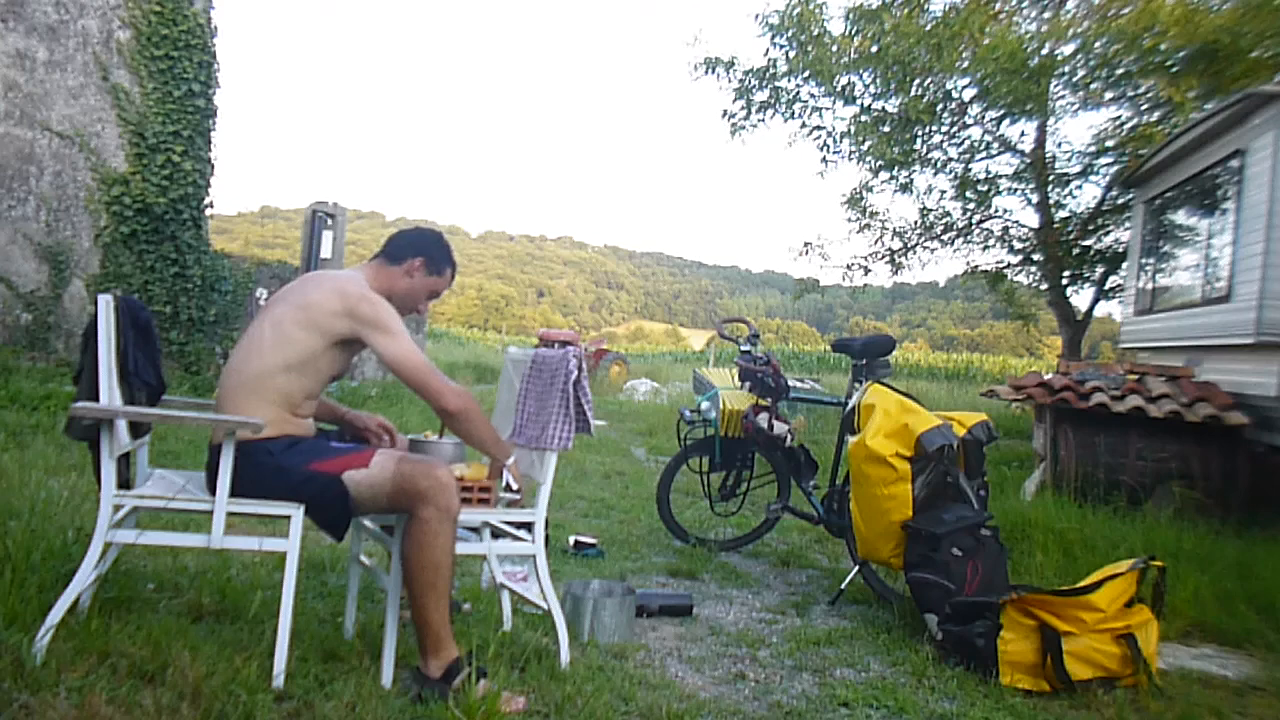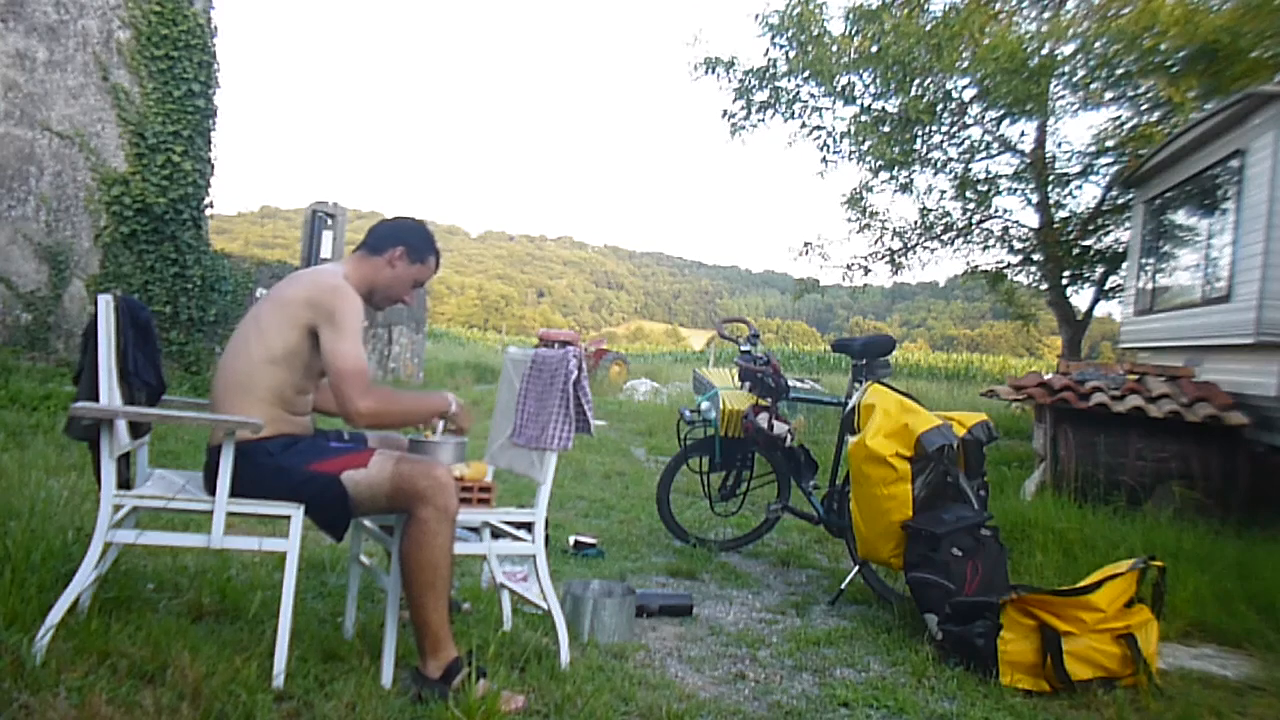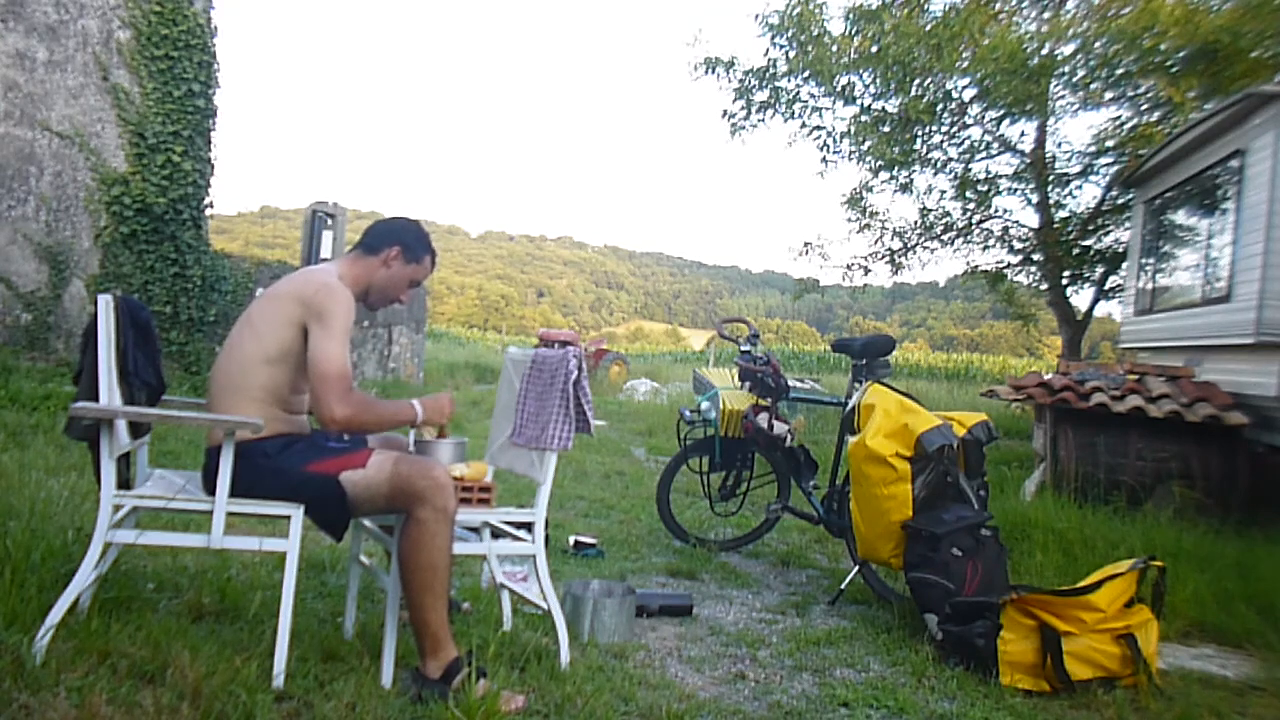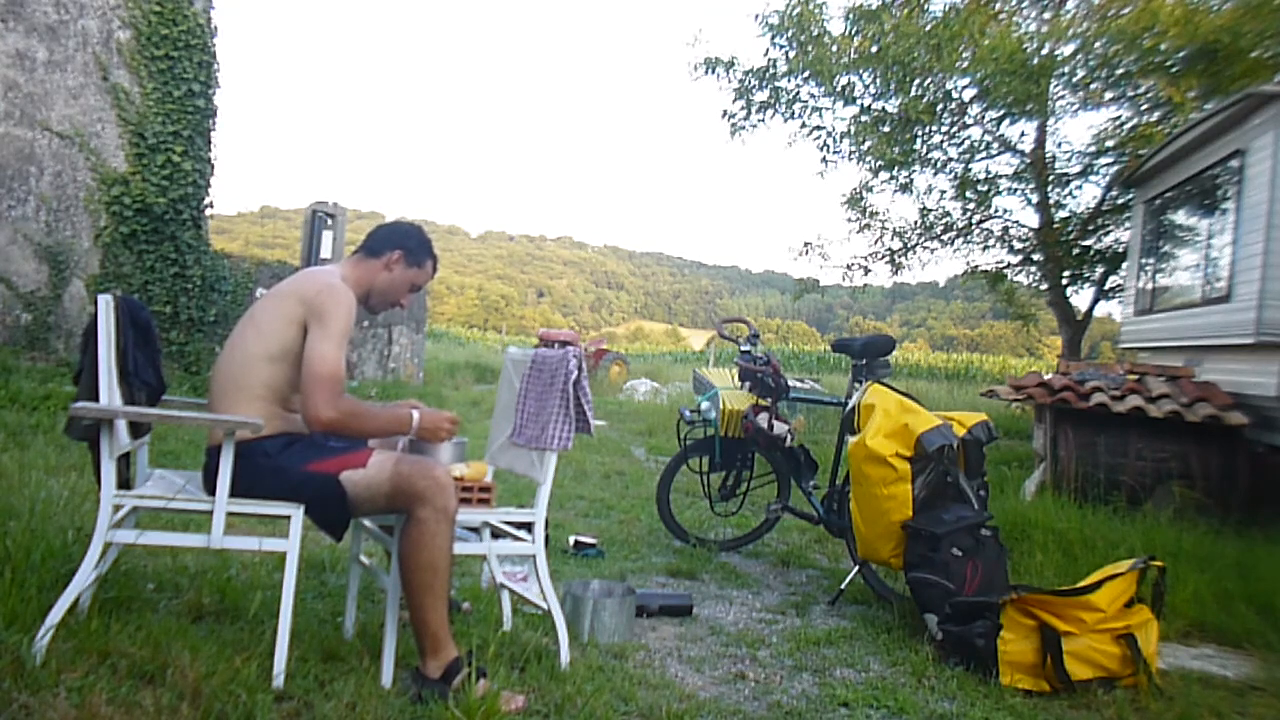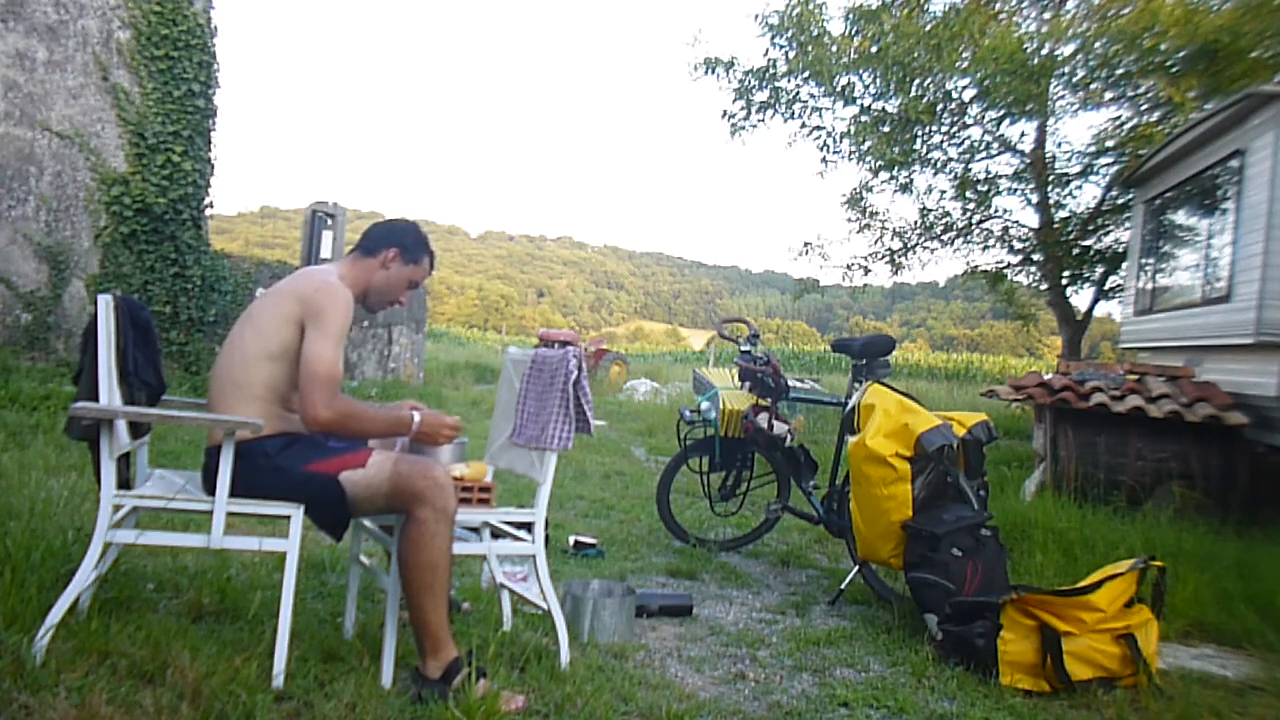
dt=0.7s
person 1, frame 1
left shoulder: (326, 286)
right shoulder: (362, 301)
right elbow: (449, 400)
left wrist: (346, 417)
right wrist: (504, 458)
left hip: (262, 447)
right hip: (264, 456)
left knee: (407, 456)
right knee: (433, 485)
left ankle: (427, 594)
right ankle: (440, 669)
person 1, frame 2
left shoulder: (317, 284)
right shoulder: (338, 295)
right elbow: (363, 407)
left wrist: (417, 408)
right wrist: (443, 404)
left hip: (265, 447)
right hip: (259, 457)
left knee: (406, 453)
right knee: (432, 485)
left ankle: (426, 594)
right ankle: (439, 670)
person 1, frame 3
left shoulder: (315, 284)
right shoulder: (330, 293)
right elbow: (337, 412)
left wrist: (401, 411)
right wrist: (417, 408)
left hip: (262, 448)
right hip: (257, 457)
left knee: (401, 452)
right knee: (430, 485)
left ankle: (427, 594)
right ankle: (439, 668)
person 1, frame 4
left shoulder: (316, 285)
right shoulder: (334, 293)
right elbow: (324, 412)
left wrist: (392, 413)
right wrist: (412, 422)
left hip: (256, 449)
right hip: (259, 456)
left knee: (392, 450)
right knee: (431, 484)
left ankle: (426, 596)
right ankle: (439, 669)
person 1, frame 5
left shoulder: (314, 285)
right shoulder: (331, 293)
right elbow: (321, 412)
left wrist: (388, 415)
right wrist: (411, 424)
left hip: (255, 451)
right hip: (259, 457)
left knee: (395, 456)
right knee: (430, 486)
left ankle: (425, 594)
right ankle: (439, 669)
